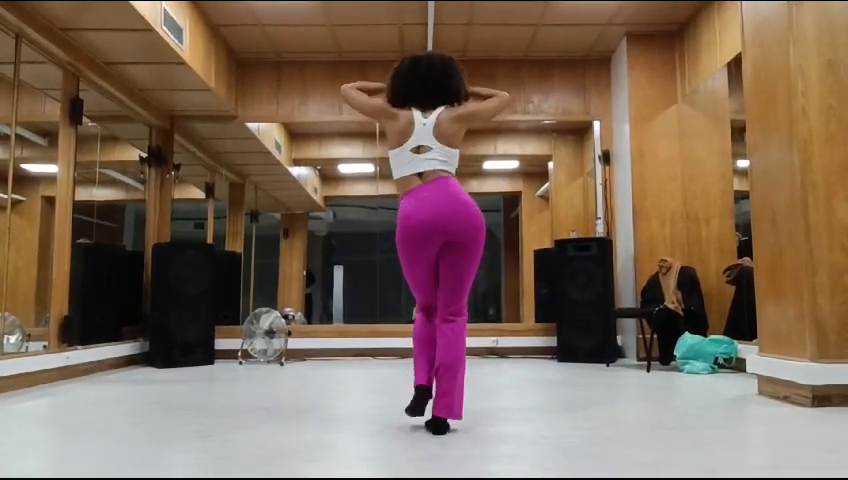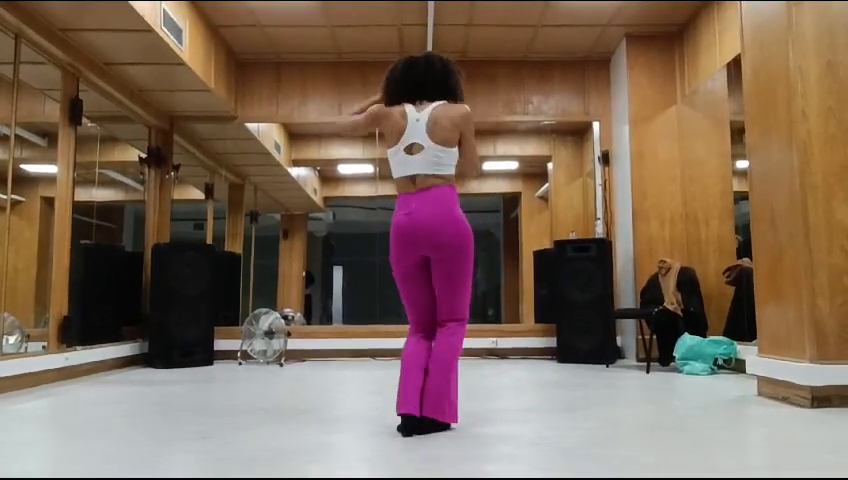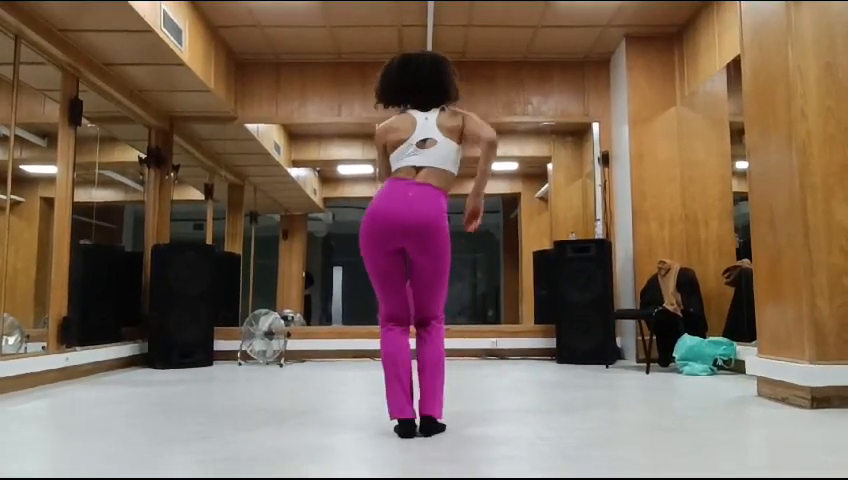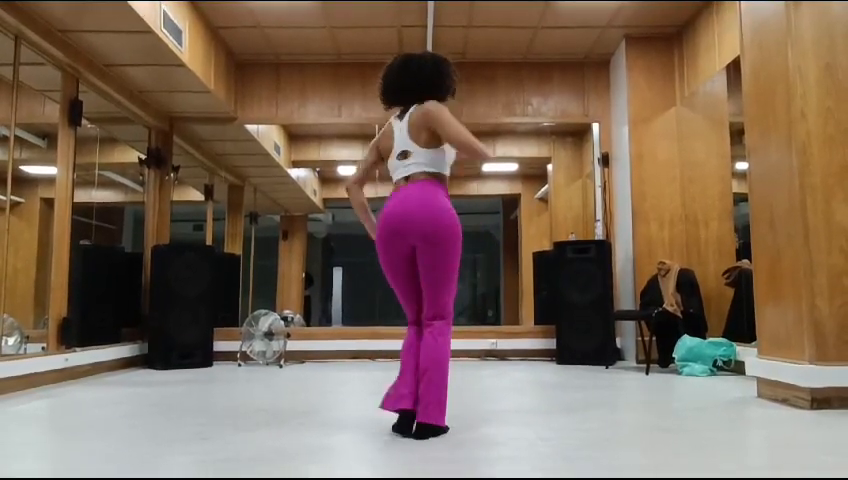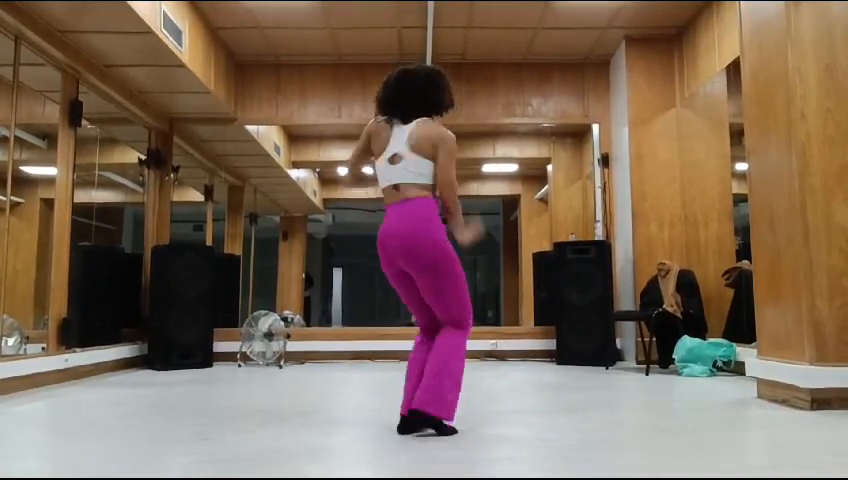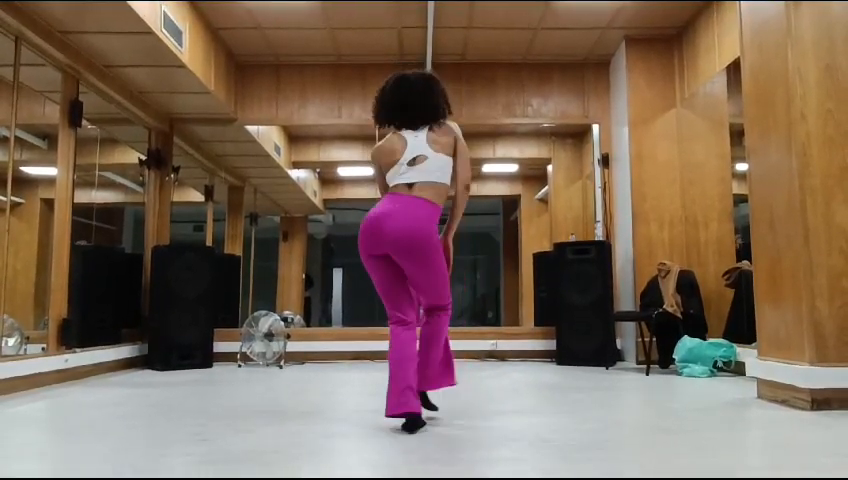
dt=0.3s
person 1, frame 1
left shoulder: (394, 116)
right shoulder: (458, 115)
left elbow: (348, 90)
right elbow: (503, 98)
left wrist: (389, 88)
right wrist: (465, 91)
left hip: (414, 218)
right hip: (458, 209)
left knee: (428, 309)
right knee: (452, 314)
left ankle: (422, 387)
right ankle: (441, 413)
person 1, frame 2
left shoulder: (387, 114)
right shoulder: (457, 114)
left elbow: (345, 127)
right elbow: (470, 169)
left wrist: (381, 99)
left hip: (405, 224)
right hip: (446, 218)
left knee: (421, 327)
right knee: (451, 321)
left ankle: (409, 412)
right ankle: (433, 412)
person 1, frame 3
left shoulder: (387, 129)
right shoulder: (456, 117)
right elbow: (488, 139)
right wrist: (478, 195)
left hip: (383, 211)
right hip: (428, 215)
left knee: (393, 320)
right knee: (430, 318)
left ankle: (404, 416)
right ankle: (430, 414)
person 1, frame 4
left shoulder: (385, 132)
right shoulder: (429, 111)
left elbow: (353, 185)
right elbow: (478, 151)
left wrist: (373, 229)
right wrist: (456, 148)
left hip: (393, 217)
right hip: (433, 212)
left knee: (418, 321)
right knee: (437, 319)
left ankle: (405, 407)
right ankle: (429, 417)
person 1, frame 5
left shoulder: (375, 129)
right shoulder: (440, 136)
left elbow: (354, 173)
right elbow: (449, 199)
right wrist: (462, 232)
left hip: (389, 236)
right hip: (423, 230)
left knee: (431, 324)
right knee: (457, 322)
left ankle: (411, 412)
right ankle: (433, 408)
person 1, frame 6
left shoulder: (382, 149)
right shoulder: (450, 133)
right elbow: (463, 187)
right wrist: (448, 235)
left hip: (376, 223)
right hip: (416, 226)
left knee: (402, 318)
right knee: (437, 307)
left ankle: (406, 408)
right ankle: (422, 385)
